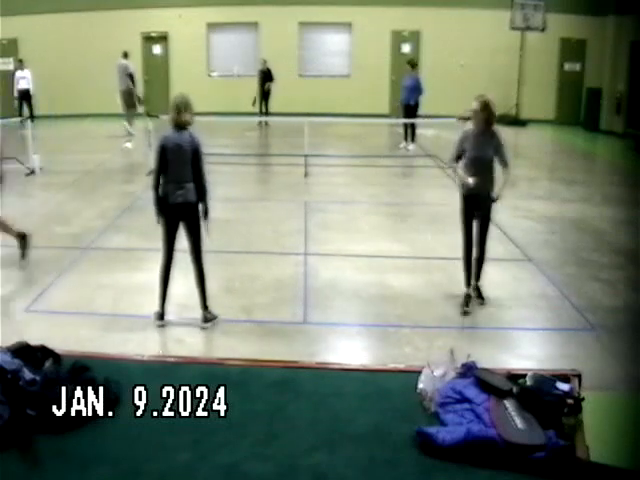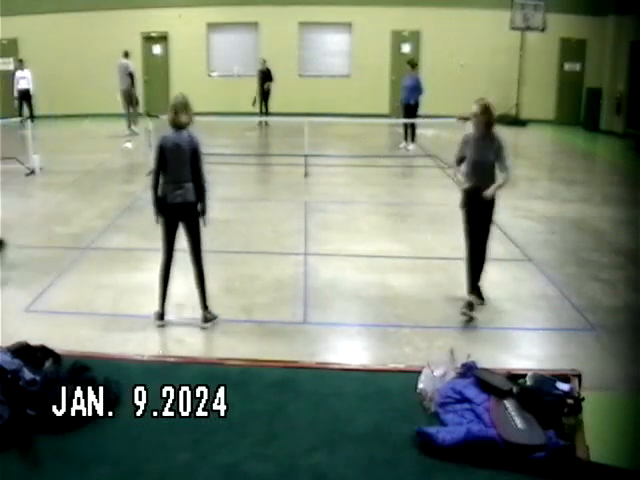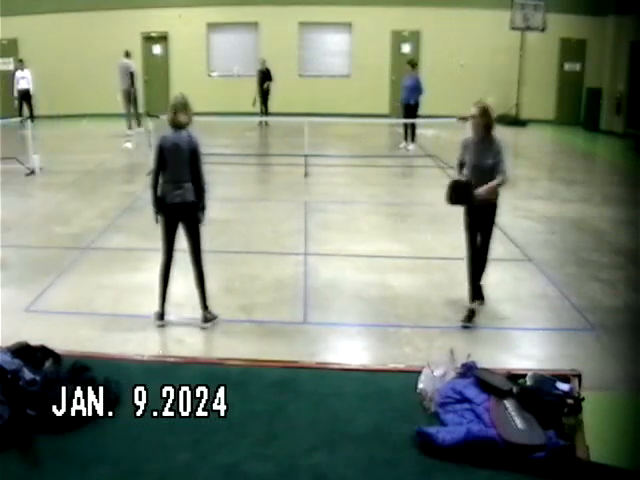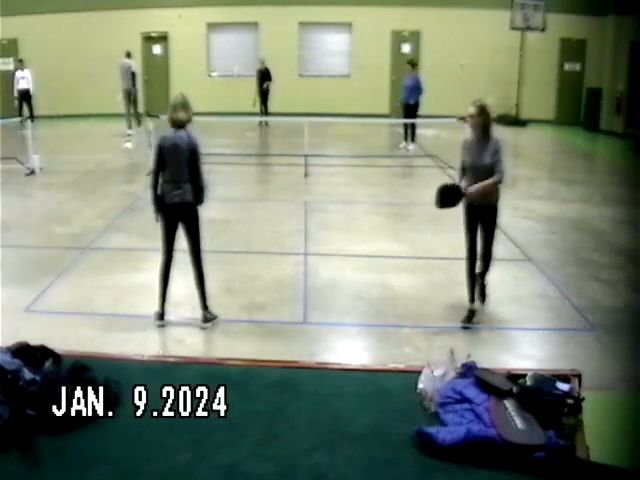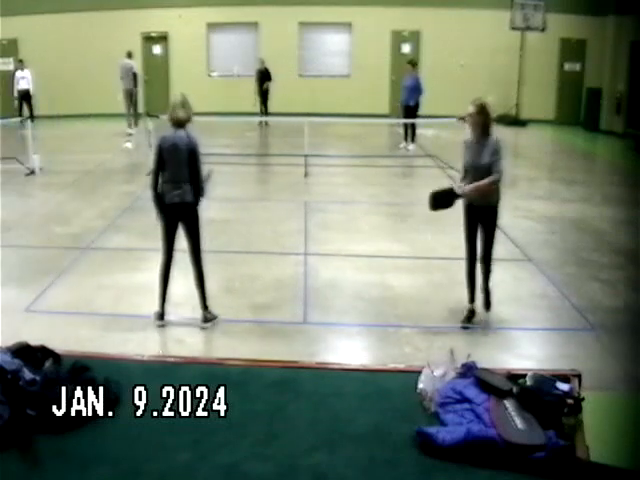
dt=0.1s
person 1, frame 1
left shoulder: (165, 141)
right shoulder: (193, 141)
left elbow: (157, 176)
right elbow: (199, 176)
left wrist: (157, 204)
right wrist: (204, 203)
left hip: (169, 203)
right hip: (190, 201)
left knee: (167, 257)
right knee: (197, 258)
left ankle: (161, 311)
right ankle: (205, 312)
person 1, frame 2
left shoulder: (164, 141)
right shoulder: (192, 141)
left elbow: (156, 175)
right elbow: (198, 176)
left wrist: (156, 203)
right wrist: (202, 204)
left hip: (169, 203)
right hip: (188, 202)
left knee: (167, 257)
right knee: (196, 258)
left ankle: (161, 311)
right ankle: (205, 312)
person 1, frame 3
left shoulder: (163, 141)
right shoulder: (191, 141)
left elbow: (156, 175)
right elbow: (198, 176)
left wrist: (156, 203)
right wrist: (201, 202)
left hip: (168, 202)
right hip: (188, 202)
left knee: (167, 257)
right knee: (196, 258)
left ankle: (161, 311)
right ankle: (205, 312)
person 1, frame 4
left shoulder: (163, 141)
right shoulder: (191, 141)
left elbow: (155, 176)
right elbow: (197, 176)
left wrist: (156, 204)
right wrist: (199, 198)
left hip: (167, 203)
right hip: (187, 202)
left knee: (166, 257)
right knee: (196, 258)
left ankle: (161, 311)
right ankle: (205, 312)
person 1, frame 5
left shoulder: (163, 141)
right shoulder: (190, 141)
left elbow: (156, 176)
right elbow: (196, 176)
left wrist: (158, 202)
right wrist: (198, 194)
left hip: (168, 203)
right hip: (187, 202)
left knee: (167, 256)
right knee: (196, 258)
left ankle: (161, 311)
right ankle: (205, 312)
person 2, frame 1
left shoulder: (494, 137)
right shoulder: (466, 136)
left elbow: (505, 167)
right elbow: (454, 162)
left wrist: (500, 188)
right wrist: (462, 176)
left hip: (486, 195)
right hip: (468, 194)
left knee: (482, 242)
right knee: (468, 242)
left ankle: (476, 284)
right ankle: (467, 291)
person 2, frame 2
left shoulder: (495, 142)
right shoulder: (467, 140)
left elbow: (505, 173)
right elbow: (457, 164)
left wrist: (494, 188)
right wrist: (461, 179)
left hip: (487, 200)
right hip: (469, 199)
left knee: (482, 246)
right knee: (471, 247)
left ankle: (476, 284)
right ankle: (470, 297)
person 2, frame 3
left shoulder: (494, 145)
right shoulder: (466, 143)
left elbow: (502, 177)
left wrist: (485, 188)
left hip: (489, 204)
right hip: (470, 204)
left knee: (483, 251)
right knee: (472, 253)
left ankle: (477, 284)
right ankle: (472, 305)
person 2, frame 4
left shoulder: (494, 144)
right shoulder: (466, 144)
left elbow: (500, 176)
left wrist: (479, 187)
right wrist: (462, 184)
left hip: (489, 205)
right hip: (470, 205)
left knee: (486, 255)
right knee: (471, 255)
left ankle: (481, 279)
right ankle: (471, 306)
person 2, frame 5
left shoulder: (493, 144)
right shoulder: (468, 144)
left elbow: (497, 176)
left wrist: (474, 187)
right wrist: (460, 185)
left hip: (489, 206)
right hip: (470, 206)
left knee: (485, 257)
right knee: (471, 256)
left ankle: (485, 286)
right ankle: (471, 306)
